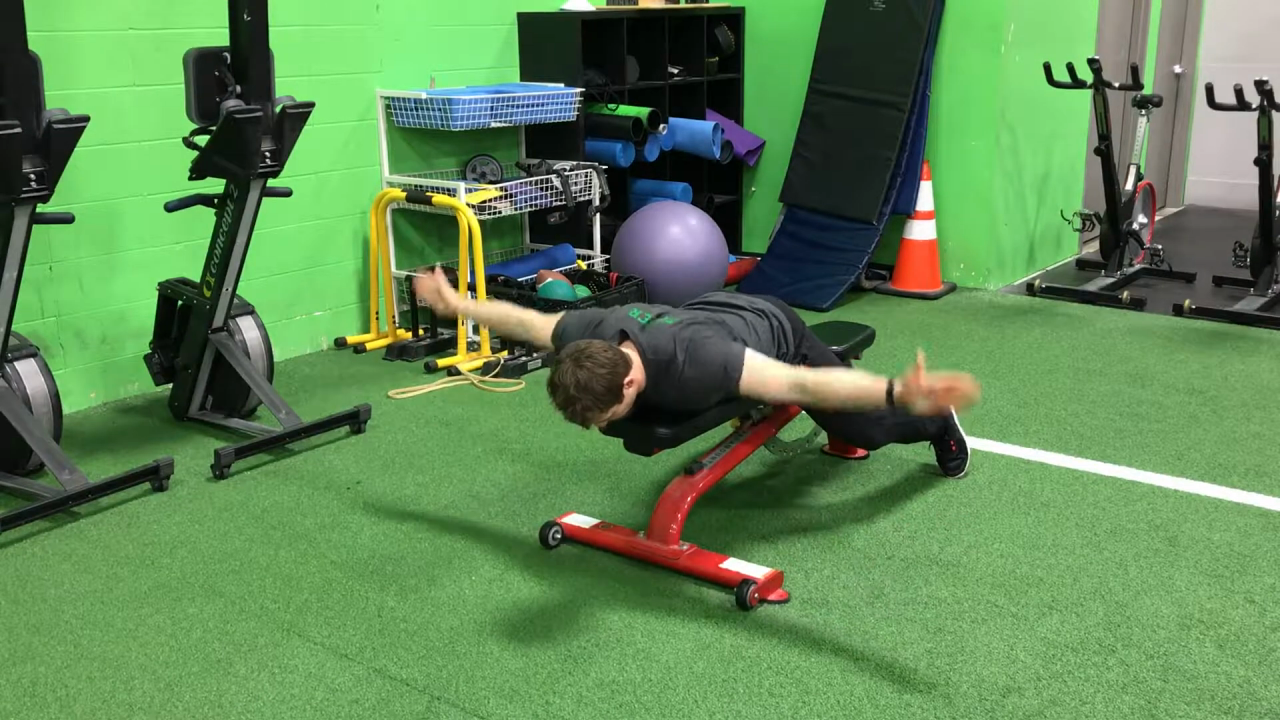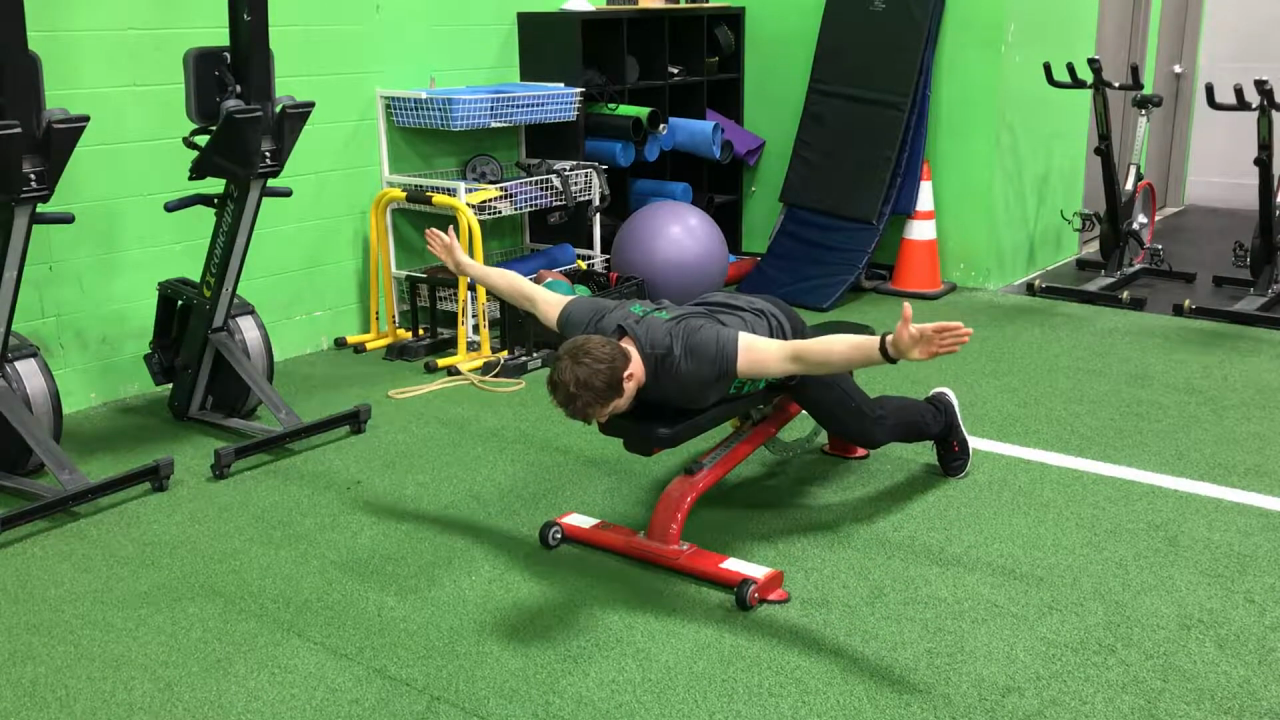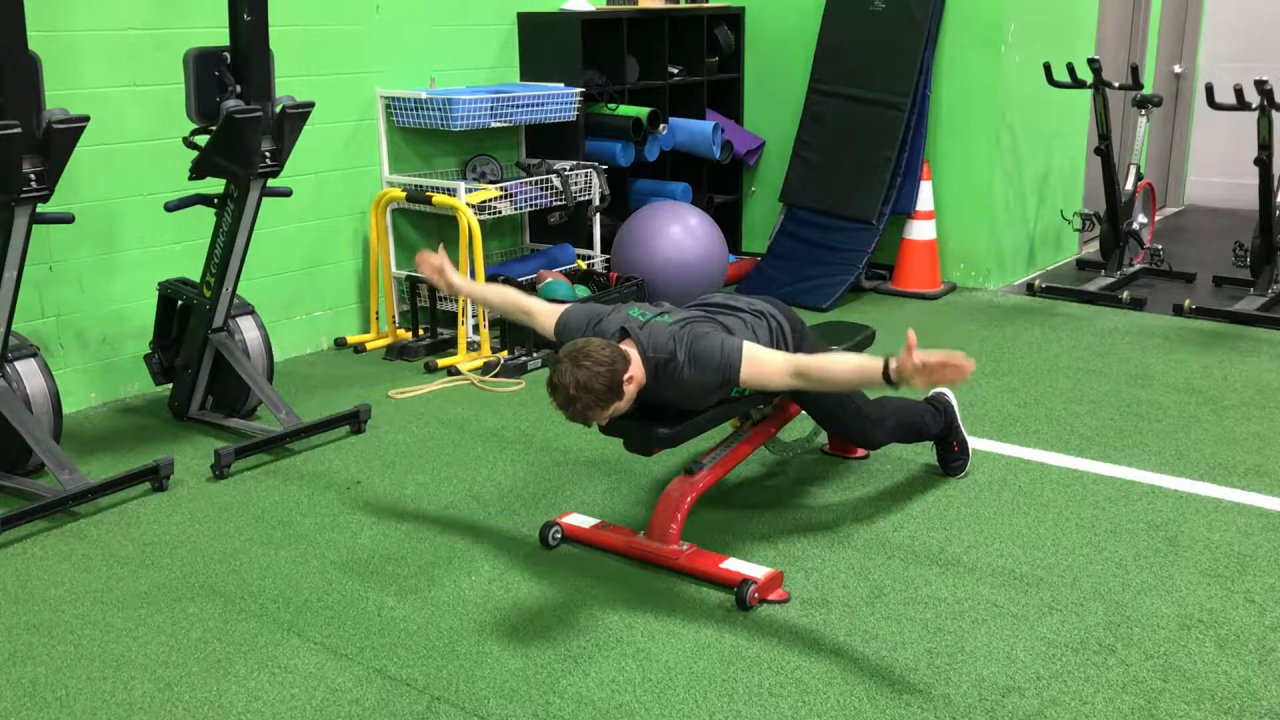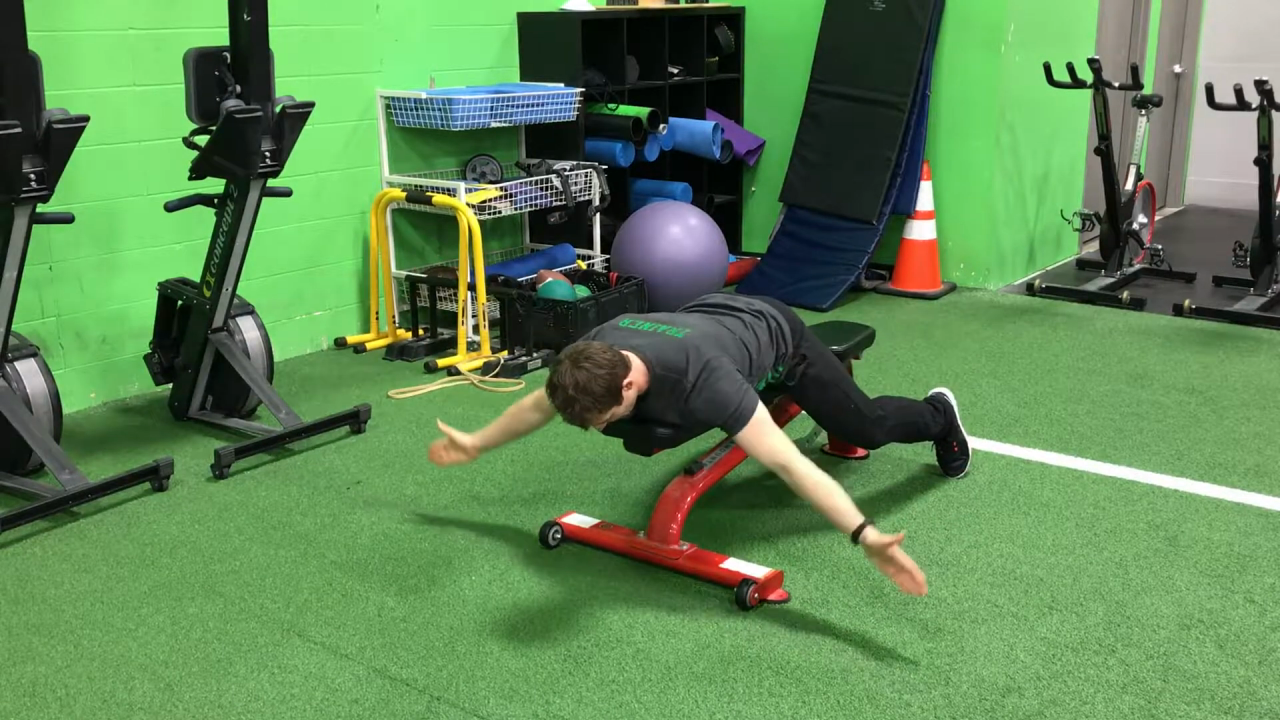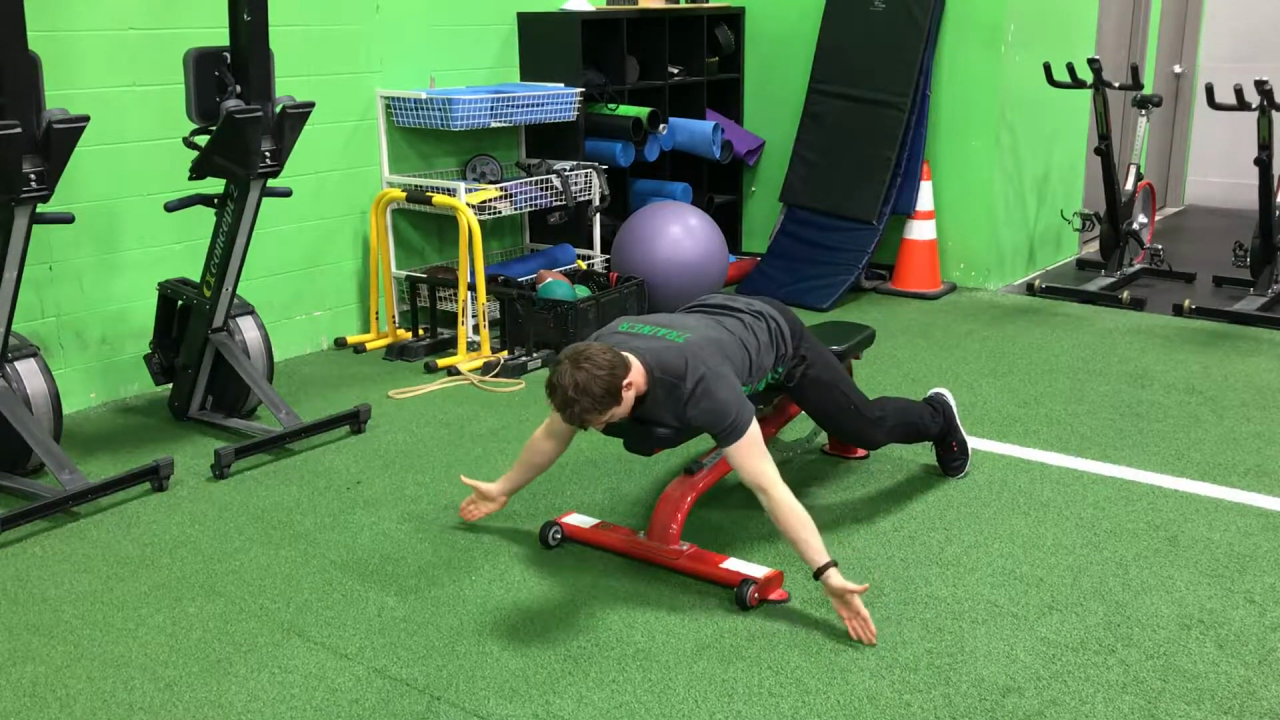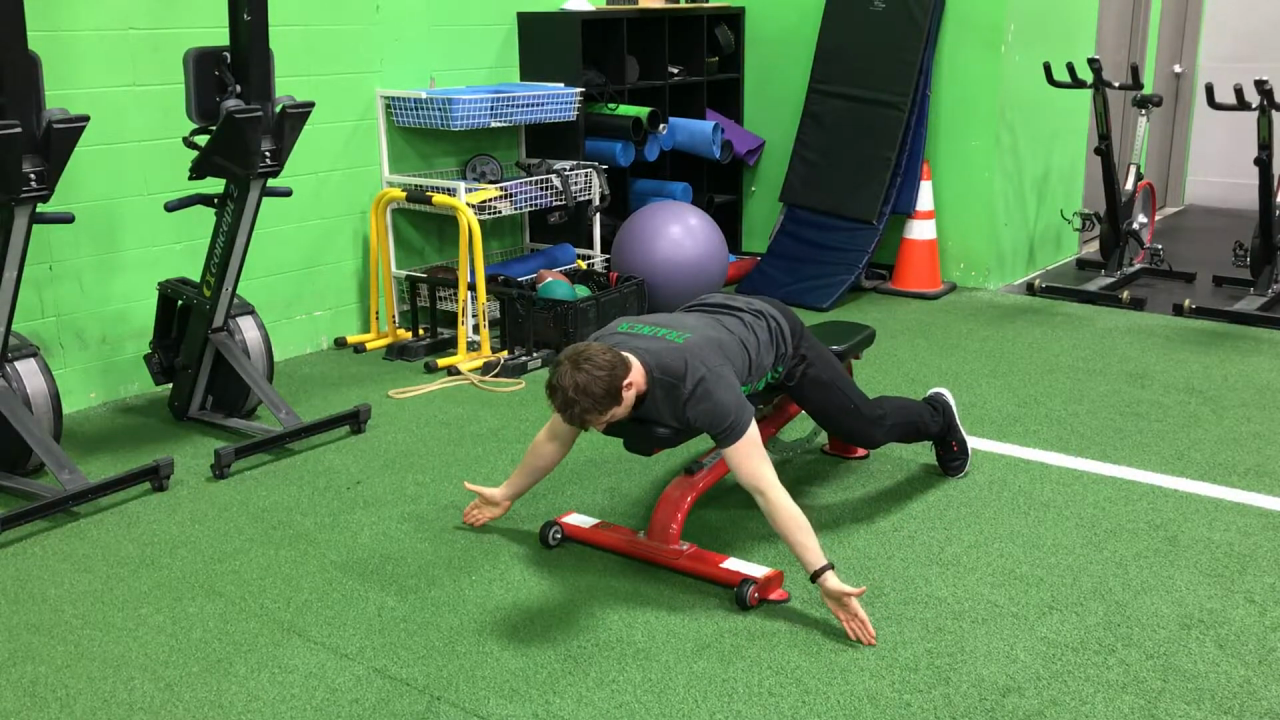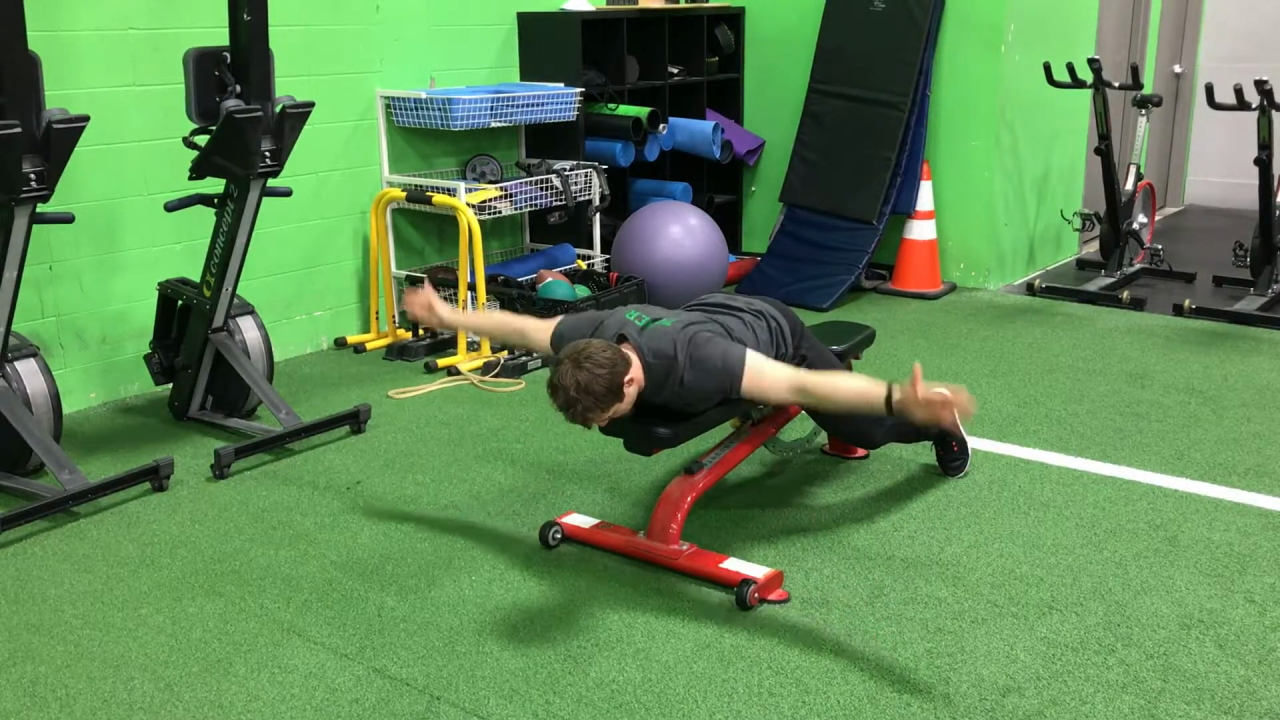
dt=0.4s
person 1, frame 1
left shoulder: (689, 364)
right shoulder: (594, 333)
left elbow: (803, 384)
right elbow: (528, 321)
left wrist: (899, 392)
right wrist: (458, 303)
left hip: (775, 337)
right hip: (717, 315)
left knee: (863, 430)
left ankle: (934, 421)
person 1, frame 2
left shoulder: (687, 355)
right shoulder: (591, 328)
left elbow: (799, 357)
right elbow: (530, 292)
left wrist: (892, 348)
right wrist: (465, 265)
left hip: (776, 334)
right hip: (723, 316)
left knee: (866, 427)
left ankle: (938, 415)
person 1, frame 3
left shoulder: (687, 358)
right shoulder: (593, 333)
left elbow: (802, 370)
right elbow: (529, 304)
left wrist: (895, 370)
right wrist: (458, 283)
left hip: (778, 335)
right hip: (723, 317)
left knee: (865, 426)
left ankle: (935, 417)
person 1, frame 4
left shoulder: (700, 378)
right shoulder: (593, 356)
left elbow: (788, 462)
right elbow: (538, 404)
left wrist: (863, 535)
right wrist: (475, 443)
left hip: (776, 337)
right hip: (718, 315)
left knee: (864, 426)
left ankle: (938, 417)
person 1, frame 5
left shoulder: (698, 385)
right shoulder: (592, 363)
left elbow: (768, 487)
right elbow: (552, 433)
left wrist: (828, 574)
right wrist: (503, 490)
left hip: (777, 337)
right hip: (717, 316)
left knee: (867, 427)
left ankle: (937, 415)
person 1, frame 6
left shoulder: (699, 386)
right shoulder: (591, 363)
left elbow: (766, 490)
right elbow: (554, 436)
left wrist: (825, 576)
right wrist: (505, 493)
left hip: (773, 333)
right hip: (715, 314)
left knee: (866, 425)
left ankle: (936, 415)
person 1, frame 7
left shoulder: (692, 365)
right shoulder: (593, 335)
left elbow: (803, 386)
right elbow: (523, 328)
left wrist: (896, 397)
right wrist: (449, 315)
left hip: (770, 334)
right hip: (712, 315)
left knee: (862, 430)
left ankle: (933, 420)
